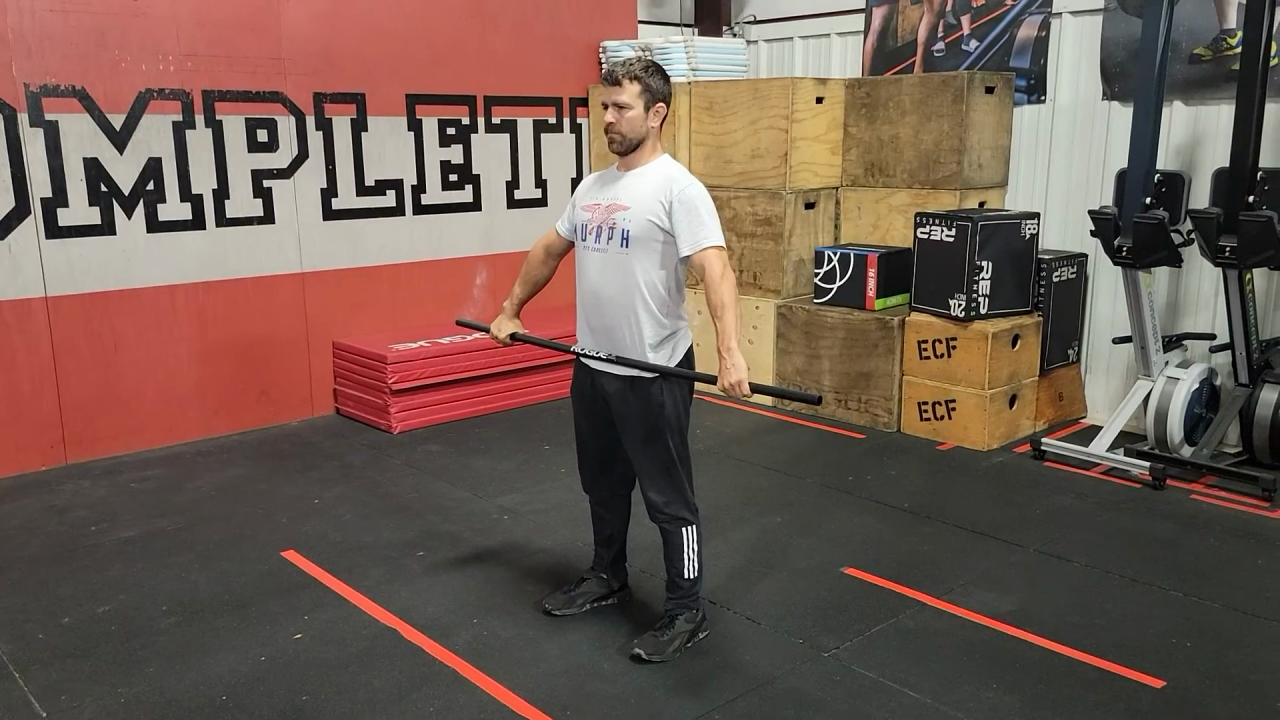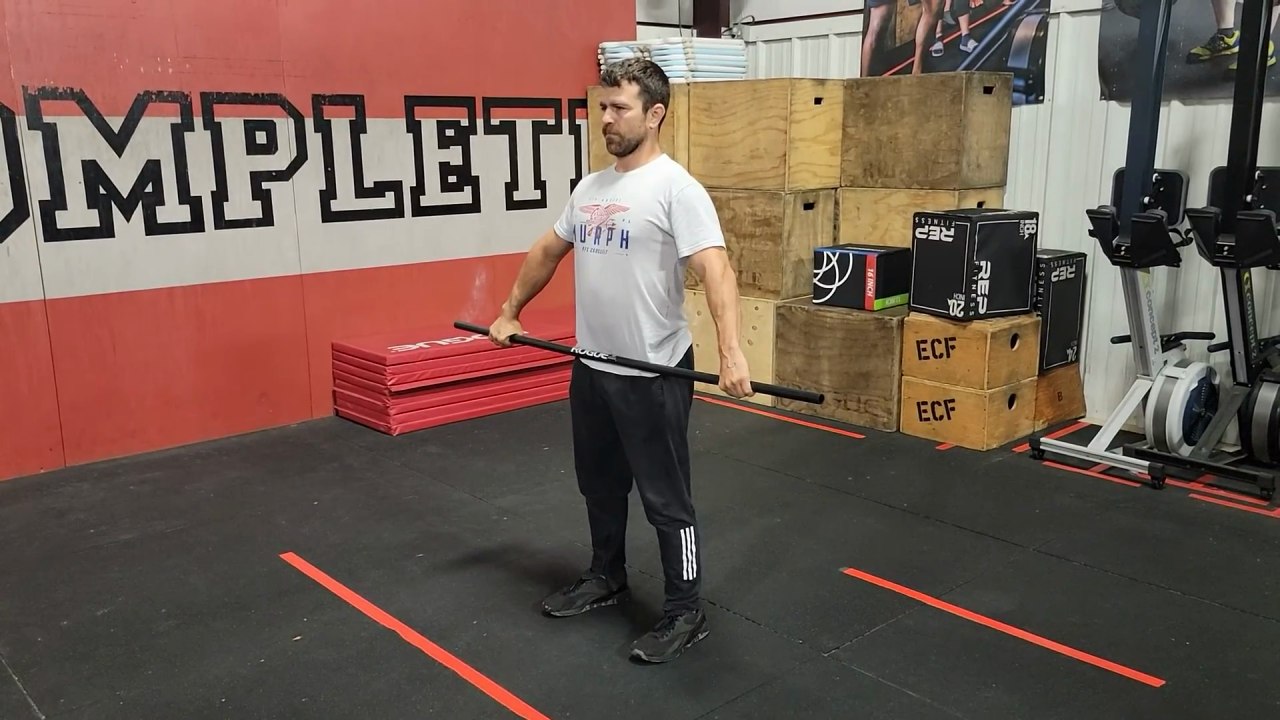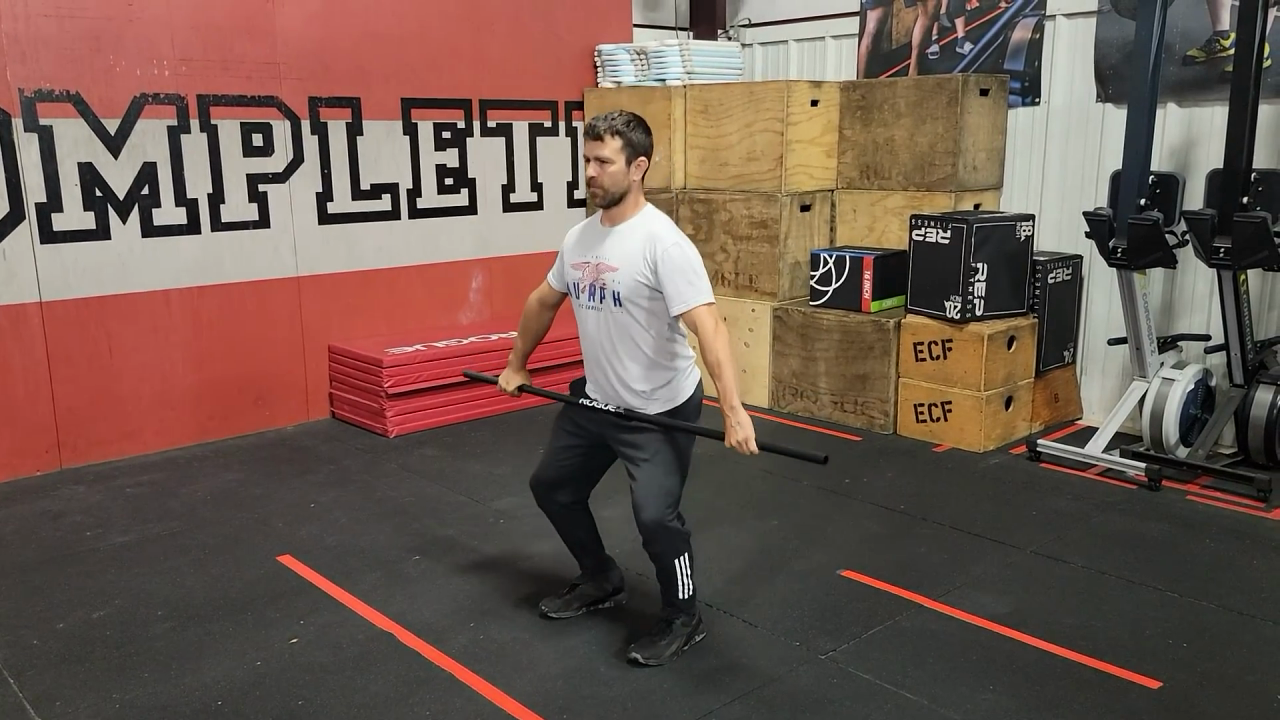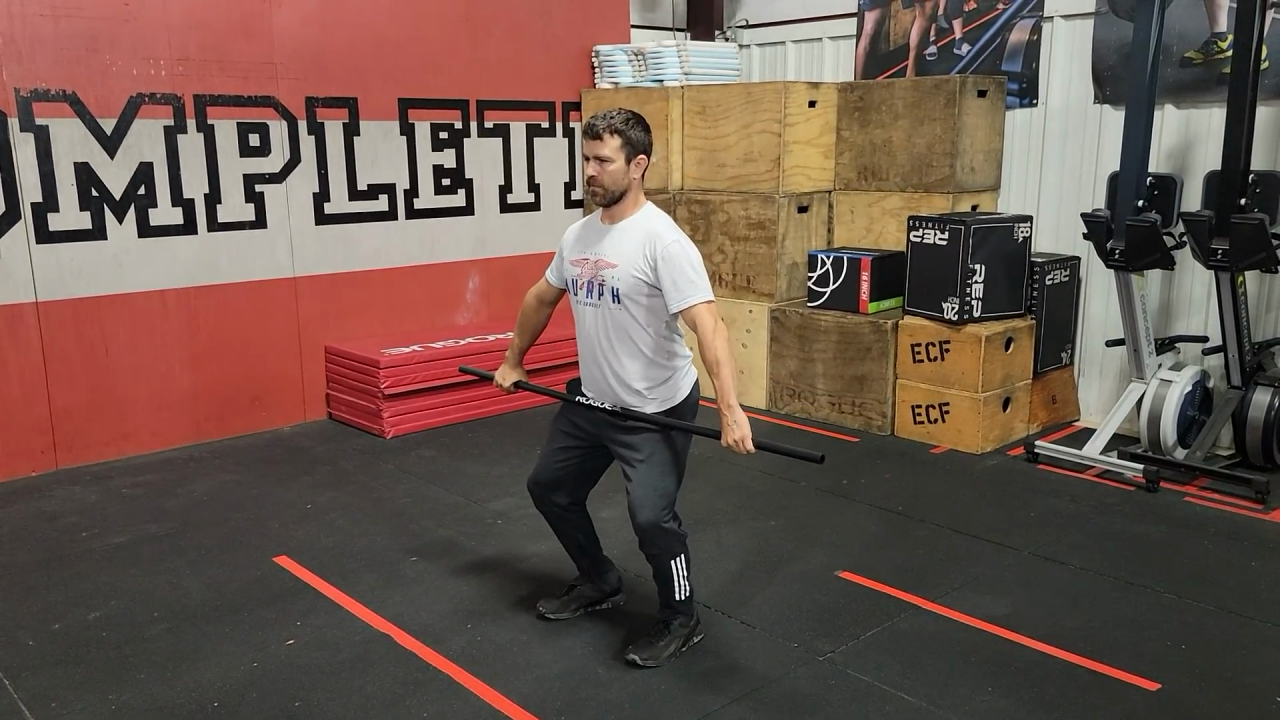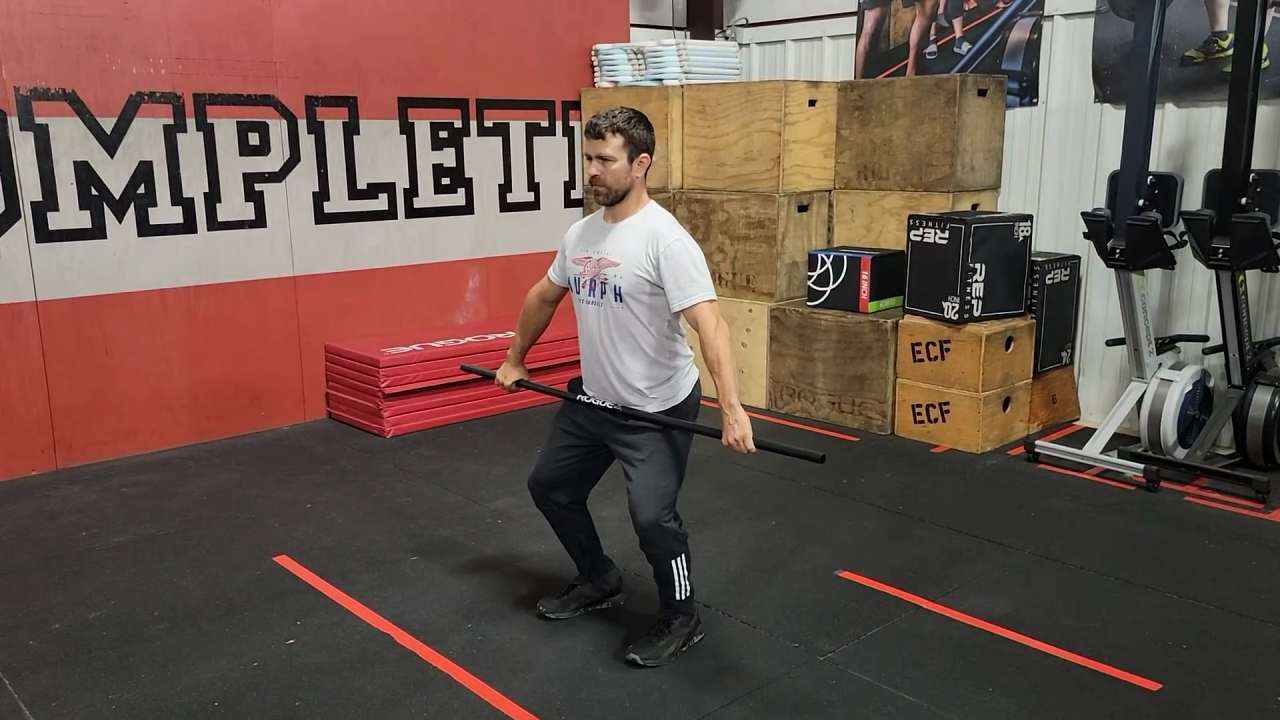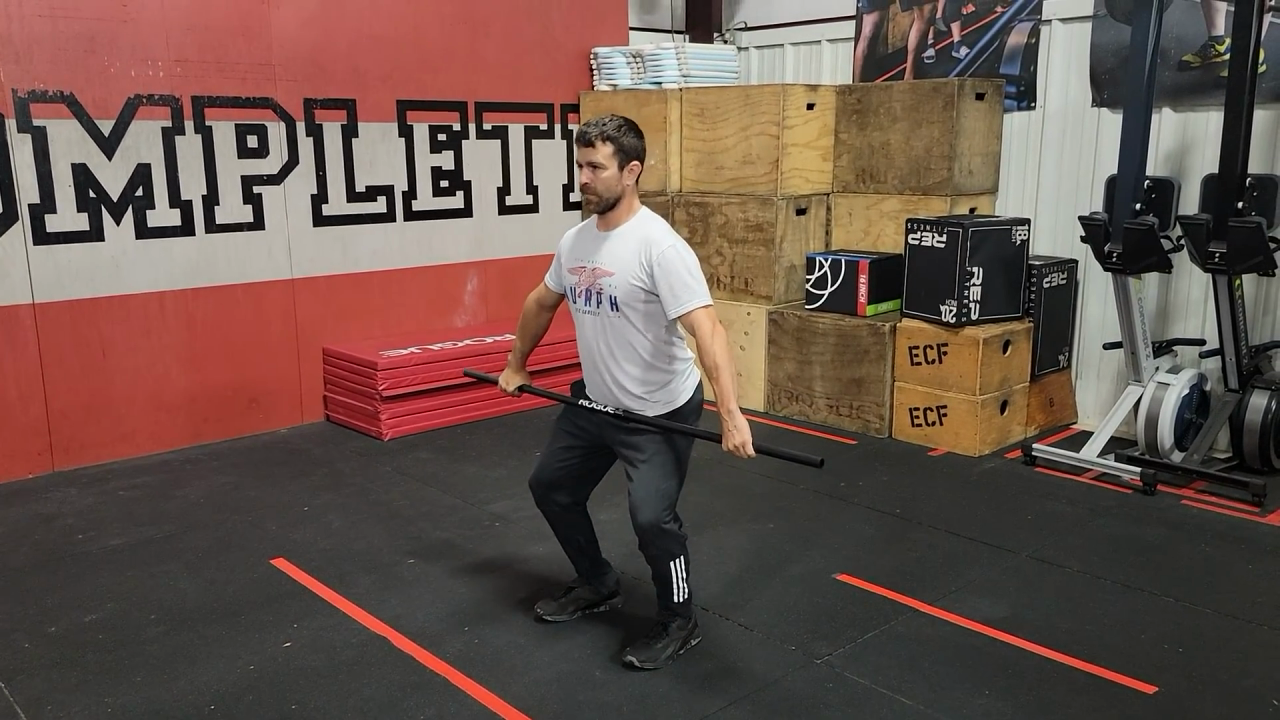
dt=0.5s
person 1, frame 1
left shoulder: (677, 188)
right shoulder: (592, 188)
left elbow: (715, 269)
right elbow: (548, 250)
left wrist: (730, 352)
right wrist: (511, 310)
left hip: (652, 373)
right hip: (592, 366)
left knee: (667, 498)
right knee: (601, 483)
left ankle: (685, 612)
right ankle: (607, 576)
person 1, frame 2
left shoulder: (675, 188)
right shoulder: (590, 188)
left elbow: (715, 268)
right elbow: (546, 251)
left wrist: (730, 351)
right wrist: (510, 311)
left hip: (652, 373)
right hip: (592, 367)
left knee: (665, 498)
right knee: (599, 483)
left ankle: (685, 612)
right ankle: (606, 577)
person 1, frame 3
left shoulder: (662, 242)
right shoulder: (579, 238)
left elbow: (708, 326)
right elbow: (543, 301)
left wrist: (733, 411)
right wrist: (516, 364)
left hip: (661, 409)
right hip: (597, 400)
left knee: (655, 514)
right knee: (551, 485)
left ankle: (681, 619)
right ankle: (600, 580)
person 1, frame 4
left shoulder: (662, 240)
right shoulder: (577, 235)
left elbow: (706, 323)
right elbow: (540, 298)
left wrist: (729, 409)
right wrist: (512, 360)
left hip: (655, 410)
right hip: (591, 399)
left knee: (651, 516)
right knee: (549, 487)
left ankle: (680, 620)
right ankle: (598, 582)
person 1, frame 5
left shoulder: (664, 238)
right shoulder: (581, 233)
left elbow: (708, 322)
right elbow: (543, 296)
left wrist: (731, 408)
right wrist: (515, 359)
left hip: (656, 409)
right hip: (592, 397)
left knee: (652, 515)
right knee: (549, 485)
left ankle: (680, 619)
right ankle: (598, 582)
person 1, frame 6
left shoulder: (658, 245)
right shoulder: (575, 240)
left elbow: (706, 328)
right elbow: (541, 302)
left wrist: (729, 414)
right wrist: (516, 365)
left hip: (661, 413)
right hip: (595, 402)
left knee: (652, 517)
right knee: (550, 486)
left ankle: (677, 623)
right ankle: (596, 585)
